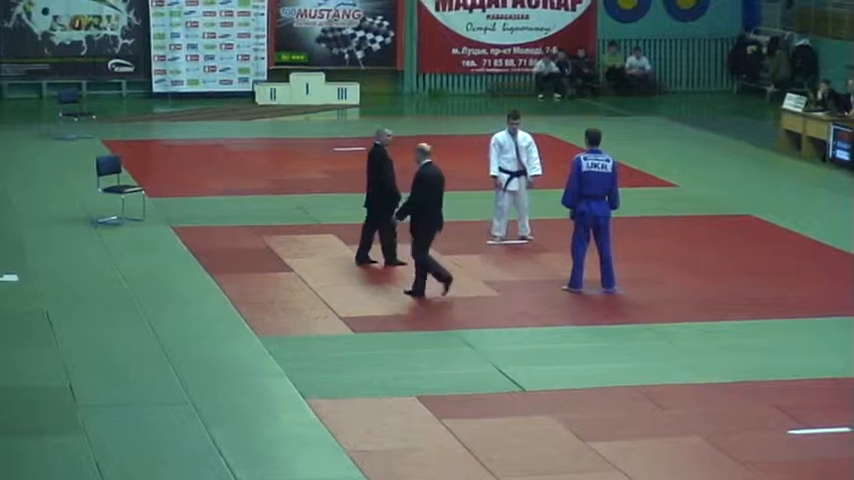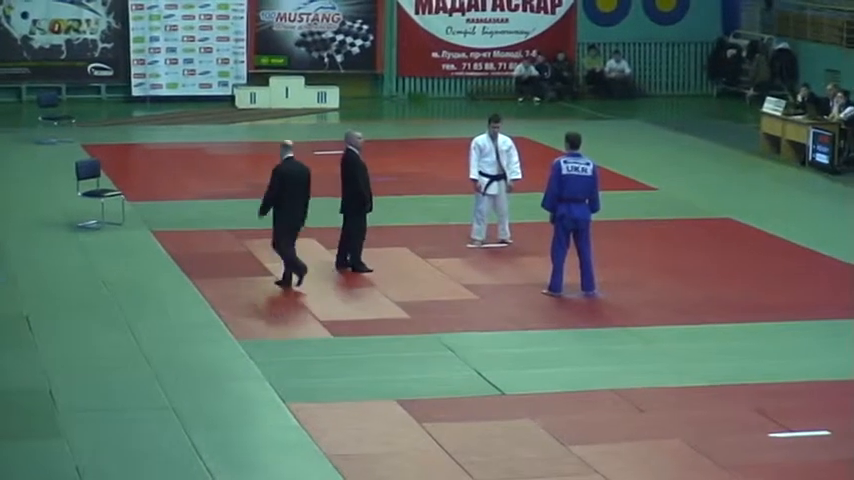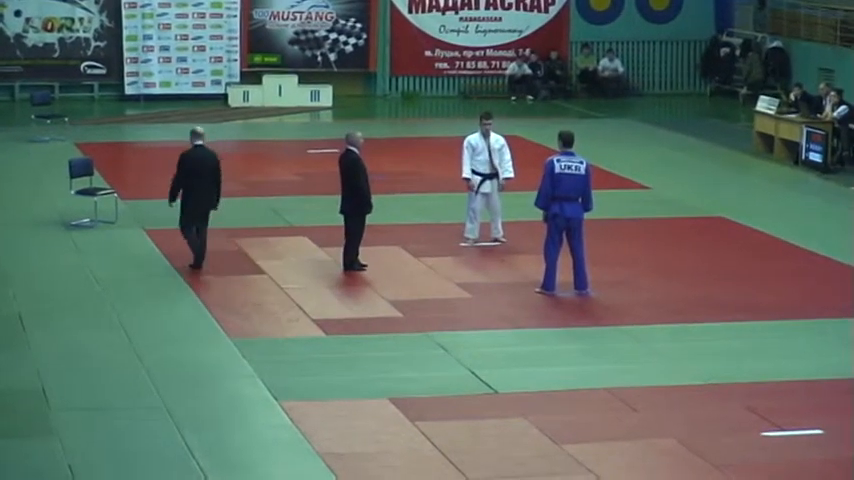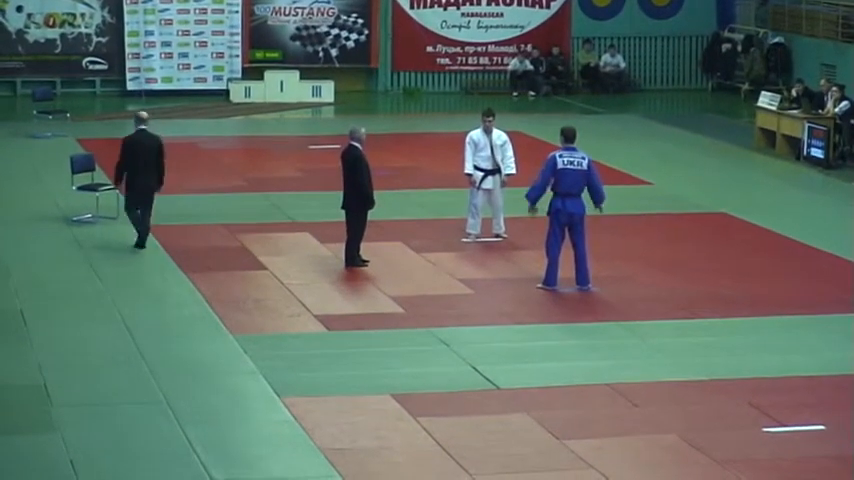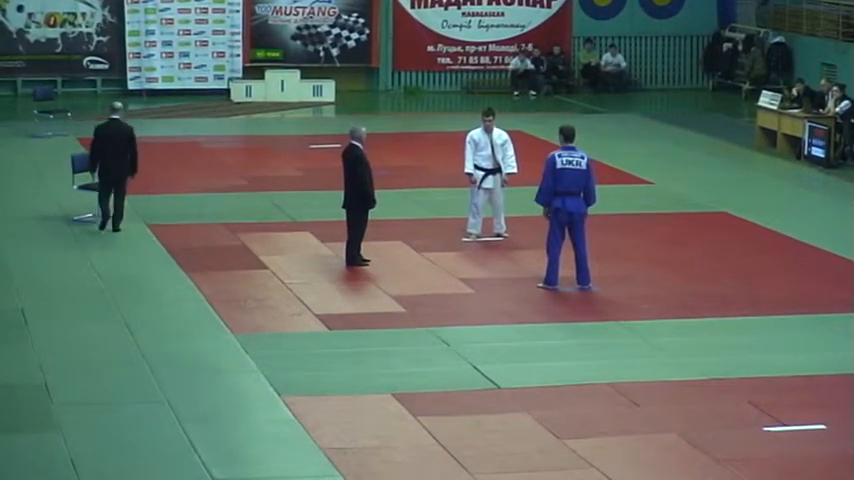
dt=1s
person 1, frame 1
left shoulder: (579, 160)
right shoulder: (610, 161)
left elbow: (573, 186)
right elbow: (614, 188)
left wrist: (570, 206)
right wrist: (612, 206)
left hip: (584, 207)
right hip: (602, 208)
left knee: (579, 247)
right knee: (605, 247)
left ankle: (576, 284)
right ankle: (609, 284)
person 1, frame 2
left shoulder: (559, 163)
right shoulder: (590, 164)
left elbow: (552, 189)
right elbow: (594, 192)
left wrist: (551, 209)
right wrist: (592, 210)
left hip: (564, 211)
right hip: (582, 211)
left knee: (559, 250)
right knee: (585, 251)
left ankle: (556, 287)
right ankle: (589, 288)
person 1, frame 3
left shoulder: (552, 162)
right shoulder: (584, 164)
left elbow: (545, 188)
right elbow: (587, 191)
left wrist: (545, 209)
right wrist: (584, 209)
left hip: (557, 210)
right hip: (575, 210)
left knee: (552, 249)
right knee: (578, 250)
left ankle: (549, 286)
right ankle: (582, 287)
person 1, frame 4
left shoulder: (555, 157)
right shoulder: (585, 159)
left elbow: (542, 182)
right elbow: (595, 183)
left wrist: (532, 201)
right wrist: (598, 202)
left hip: (559, 205)
right hip: (577, 205)
left knee: (554, 245)
right knee: (579, 245)
left ankle: (550, 282)
right ankle: (584, 282)
person 1, frame 5
left shoulder: (554, 157)
right shoulder: (584, 158)
left elbow: (547, 184)
right elbow: (590, 186)
left wrist: (545, 205)
right wrist: (587, 205)
left hip: (559, 204)
right hip: (577, 205)
left knee: (554, 244)
right knee: (580, 244)
left ankle: (551, 281)
right ankle: (584, 281)
person 2, frame 1
left shoulder: (422, 173)
right shoulder: (437, 171)
left elbow: (414, 199)
left wrist: (399, 215)
left hip: (423, 221)
right hip: (434, 219)
left knee: (419, 254)
right knee: (420, 253)
left ankle: (444, 277)
right ankle: (418, 288)
person 2, frame 2
left shoulder: (279, 169)
right shoulder: (304, 169)
left elbow: (272, 193)
right elbow: (307, 194)
left wrist: (263, 210)
right wrist: (303, 214)
left hip: (284, 215)
right hip: (298, 215)
left knee: (279, 245)
right knee: (288, 245)
left ankle: (300, 269)
right ankle: (287, 279)
person 2, frame 3
left shoulder: (186, 156)
right shoulder: (213, 156)
left elbow: (179, 179)
right elbow: (218, 179)
left wrist: (172, 197)
right wrist: (216, 199)
left hip: (190, 200)
right hip: (207, 199)
left knee: (186, 227)
right knee: (201, 230)
left ankle: (198, 259)
right ankle: (198, 261)
person 2, frame 4
left shoulder: (128, 140)
right shoulder: (156, 140)
left elbow: (122, 162)
right elbow: (161, 163)
left wrist: (118, 180)
right wrist: (159, 182)
left hip: (134, 182)
right hip: (151, 182)
left knee: (131, 209)
right knee: (146, 211)
left ankle: (142, 233)
right ankle: (142, 240)
person 2, frame 5
left shoulder: (100, 128)
right shoulder: (128, 129)
left elbow: (95, 150)
right elbow: (133, 151)
left wrist: (93, 167)
right wrist: (133, 169)
left hip: (106, 169)
right hip: (123, 169)
left knee: (104, 194)
right knee: (120, 197)
left ankle: (105, 215)
right ankle: (116, 224)
person 3, frame 1
left shoulder: (374, 151)
right shoulder: (380, 152)
right elbow: (385, 177)
right wrist: (395, 195)
left hip: (375, 197)
right hip: (383, 197)
left knee: (370, 226)
right knee: (388, 228)
left ankle: (362, 256)
right ankle: (390, 258)
person 3, frame 2
left shoulder: (349, 155)
right shoulder: (352, 157)
right elbow: (357, 182)
left wrist: (364, 199)
right wrist: (366, 200)
left hip: (351, 201)
right hip: (356, 201)
left knee: (349, 231)
right knee: (358, 232)
left ankle: (342, 261)
right ankle: (356, 263)
person 3, frame 3
left shoulder: (345, 156)
right shoulder: (354, 159)
right elbow: (360, 184)
right wrist: (367, 202)
left hip: (349, 201)
right hip: (356, 202)
left knee: (353, 232)
right knee: (355, 233)
left ankle: (352, 259)
right ankle: (349, 263)
person 3, frame 4
left shoulder: (347, 151)
right shoulder: (357, 155)
right elbow: (362, 180)
right wrist: (369, 199)
left hip: (351, 197)
right hip: (358, 199)
left knee: (355, 228)
right knee: (356, 229)
left ankle: (354, 255)
right ankle: (351, 259)
person 3, frame 5
left shoulder: (348, 150)
right shoulder: (358, 154)
right elbow: (363, 179)
right wrist: (370, 198)
left hip: (352, 196)
right hip: (359, 198)
left knee: (356, 228)
right knee: (357, 228)
left ankle: (355, 255)
right ankle: (352, 258)
person 4, frame 1
left shoulder: (526, 137)
right shoulder: (498, 138)
left elbow: (533, 157)
right elbow: (494, 158)
left wrist: (532, 175)
right wrist: (495, 177)
left hip: (521, 177)
right hip: (505, 176)
left knee: (523, 206)
right knee: (501, 207)
left ankle: (524, 233)
right ankle: (498, 234)
person 4, frame 2
left shoulder: (507, 141)
right shoulder: (478, 141)
left elbow: (513, 161)
right elbow: (474, 161)
left wrist: (512, 179)
right wrist: (475, 180)
left hip: (501, 181)
right hip: (485, 180)
left knee: (503, 210)
right knee: (481, 210)
left ankle: (504, 236)
right ankle: (477, 238)
person 4, frame 3
left shoulder: (499, 140)
right shoulder: (471, 140)
left elbow: (505, 159)
right elbow: (466, 160)
left wrist: (504, 178)
right wrist: (468, 179)
left hip: (494, 179)
right hip: (477, 179)
left knee: (496, 209)
right knee: (474, 209)
left ankle: (497, 235)
right ankle: (471, 236)
person 4, frame 4
left shoulder: (502, 136)
right shoulder: (473, 136)
left elbow: (508, 156)
right elbow: (469, 156)
left wrist: (506, 174)
right wrist: (470, 175)
left hip: (496, 175)
right hip: (479, 175)
left knee: (497, 204)
right knee: (475, 204)
left ankle: (499, 231)
right ankle: (472, 232)
person 4, frame 5
left shoulder: (502, 135)
right shoulder: (473, 135)
left elbow: (509, 155)
right elbow: (469, 156)
left wrist: (507, 173)
right wrist: (470, 174)
left hip: (497, 174)
right hip: (480, 174)
left knee: (498, 204)
right knee: (476, 204)
left ankle: (500, 230)
right ankle: (473, 231)
